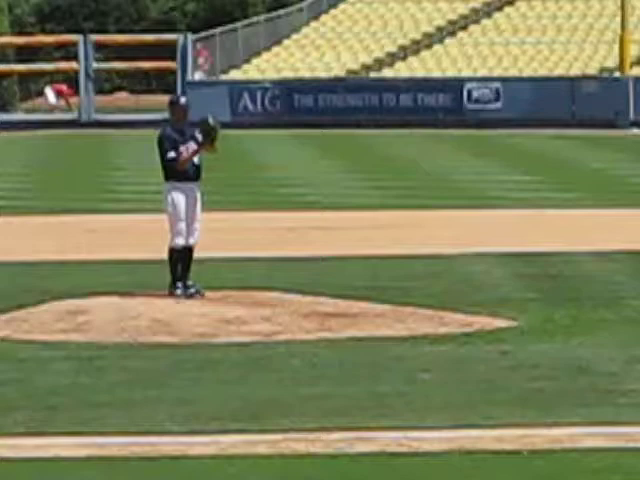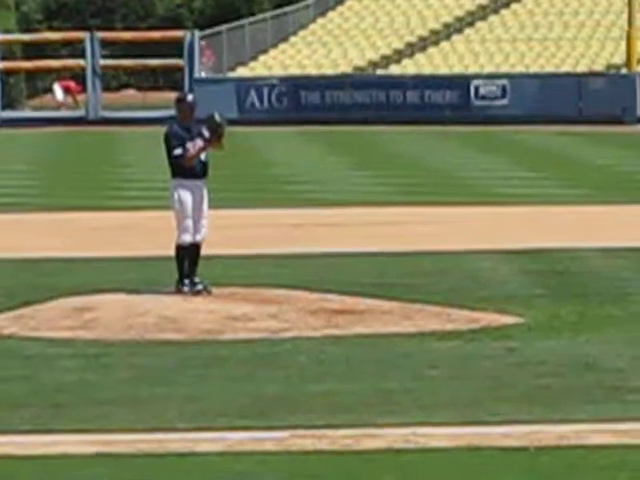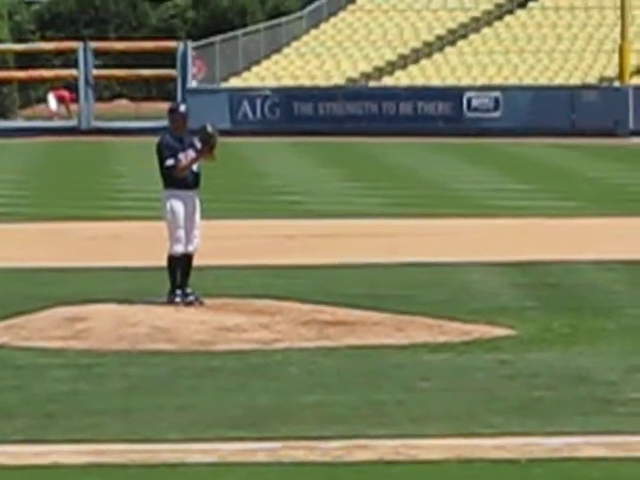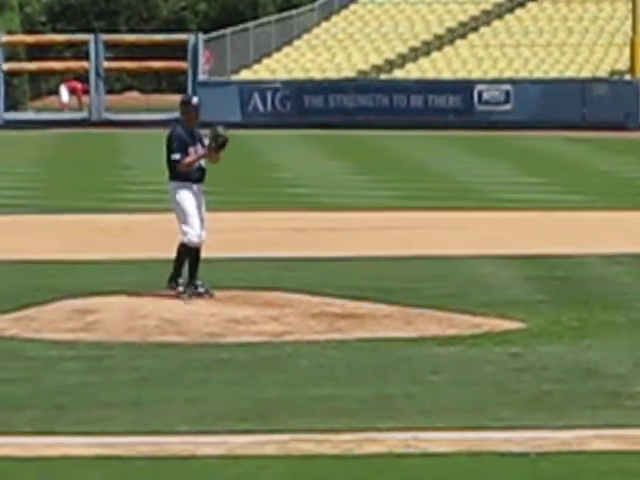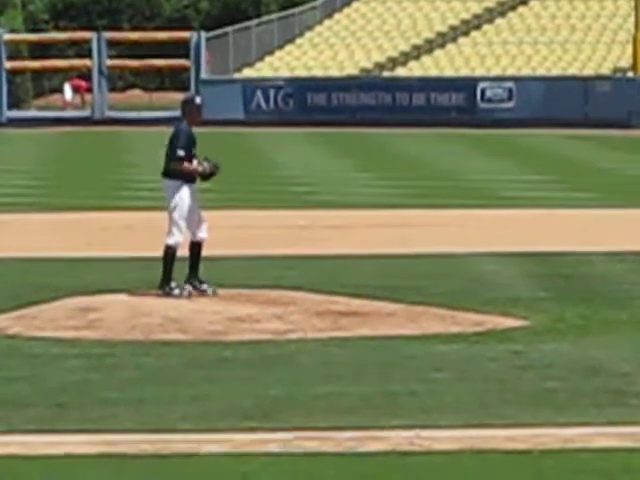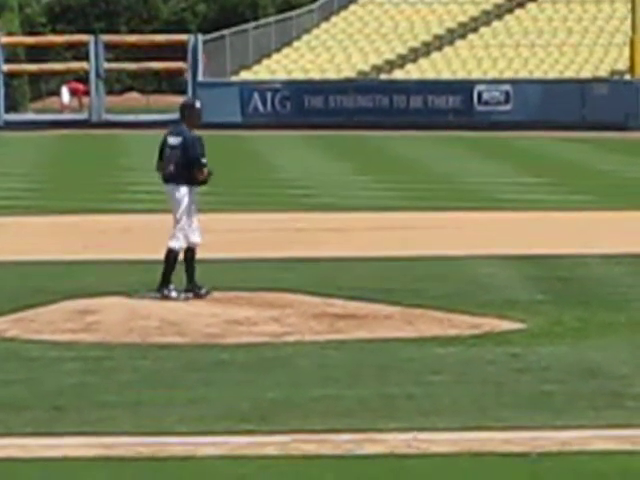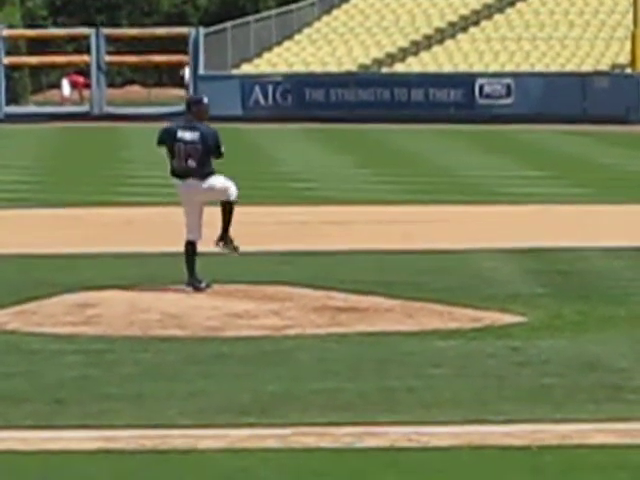
dt=0.4s
person 1, frame 1
left shoulder: (191, 130)
right shoulder: (166, 134)
left elbow: (211, 148)
right elbow: (178, 164)
left wrist: (209, 138)
right wrist: (197, 149)
left hip: (194, 187)
right hip: (177, 188)
left knee: (192, 236)
right knee: (179, 236)
left ankle: (185, 280)
right ankle: (174, 283)
person 1, frame 2
left shoulder: (198, 127)
right shoulder: (173, 131)
left elbow: (218, 145)
right elbow: (185, 160)
left wrist: (216, 136)
right wrist: (204, 146)
left hip: (201, 183)
right hip: (183, 185)
left knee: (199, 233)
right knee: (186, 234)
left ankle: (193, 278)
right ankle: (182, 280)
person 1, frame 3
left shoulder: (190, 138)
right shoulder: (165, 142)
left elbow: (210, 156)
right elbow: (177, 171)
left wrist: (207, 147)
right wrist: (196, 156)
left hip: (192, 194)
right hip: (175, 196)
left knee: (191, 244)
right knee: (178, 245)
left ankle: (184, 288)
right ankle: (173, 291)
person 1, frame 4
left shoulder: (196, 132)
right shoulder: (177, 134)
left elbow: (213, 158)
right elbow: (180, 166)
left wrist: (215, 148)
right wrist: (203, 154)
left hip: (196, 188)
right hip: (182, 188)
left knee: (199, 237)
right knee: (191, 233)
left ankle: (192, 282)
right ankle: (174, 280)
person 1, frame 5
left shoulder: (182, 130)
right shoulder: (184, 132)
right elbow: (176, 164)
left wrist: (196, 166)
right wrist: (197, 170)
left hip: (184, 186)
right hip: (179, 186)
left knee: (199, 231)
right knee: (176, 234)
left ankle: (193, 278)
right ankle: (166, 283)
person 1, frame 6
left shoulder: (168, 136)
right shoulder: (193, 139)
left elbow: (159, 167)
right elbow: (200, 174)
right wrist: (205, 175)
left hip: (171, 188)
right hip: (185, 190)
left knee: (190, 237)
right knee: (179, 238)
left ankle: (191, 285)
right ankle: (164, 286)
person 1, frame 7
left shoulder: (172, 130)
right shoulder: (208, 132)
left elbow: (161, 141)
right elbow: (218, 156)
left hip: (184, 186)
right hip: (205, 184)
left knee: (192, 232)
right knee: (230, 190)
left ankle: (192, 277)
right ankle: (224, 237)
